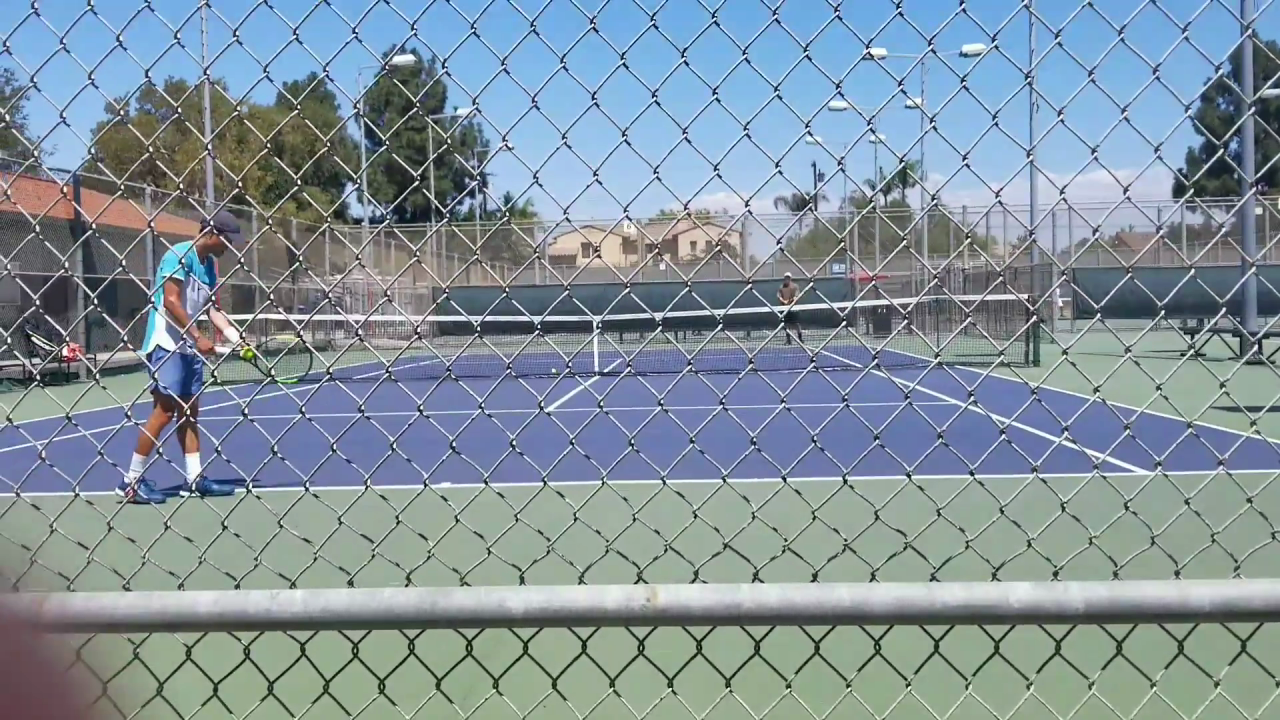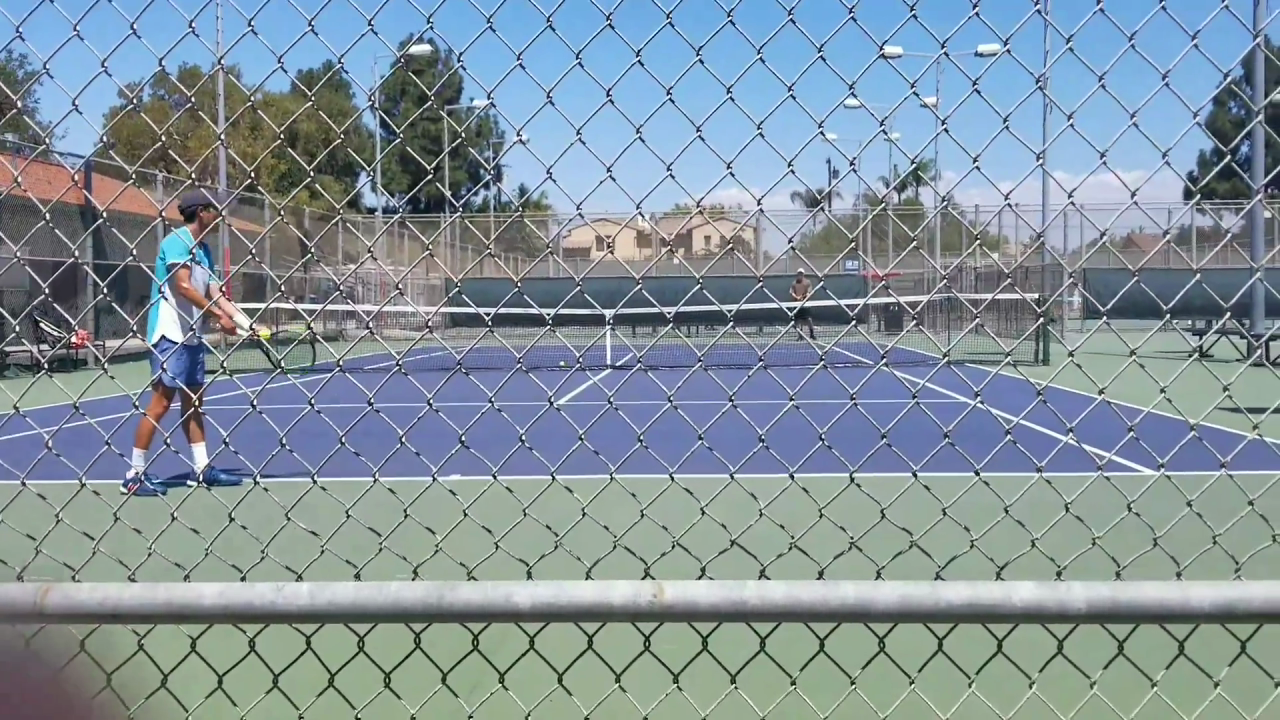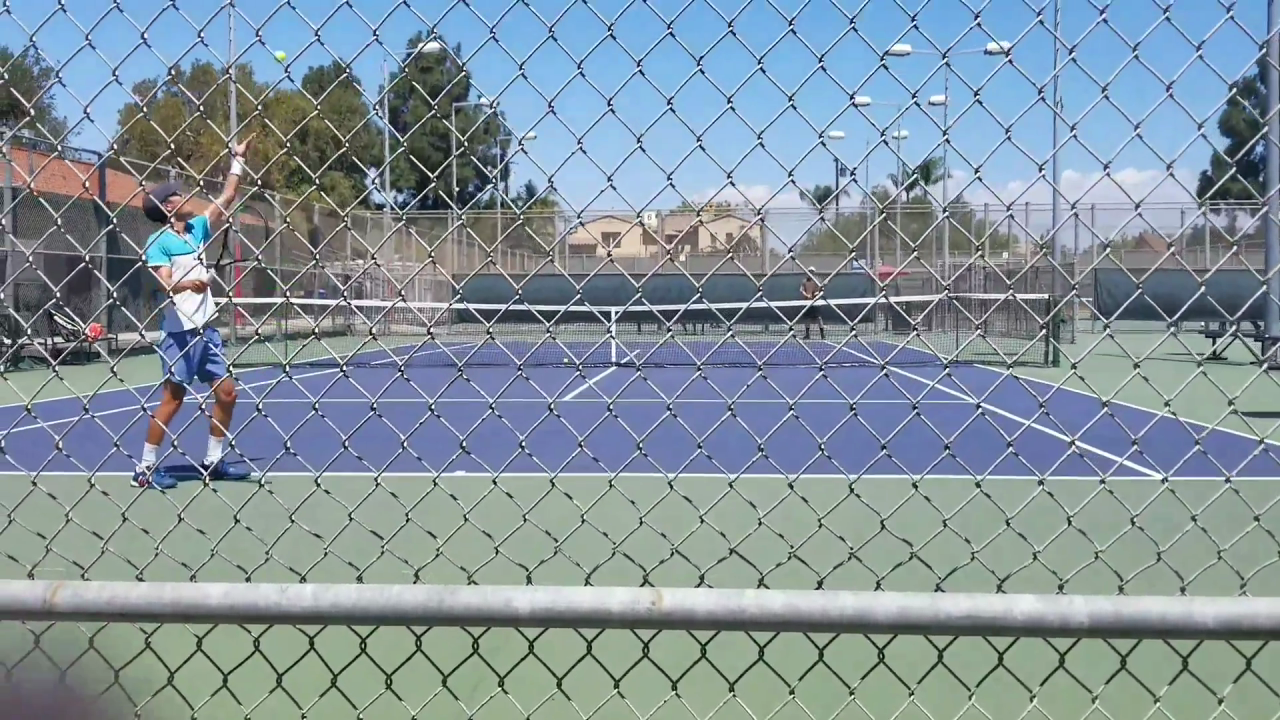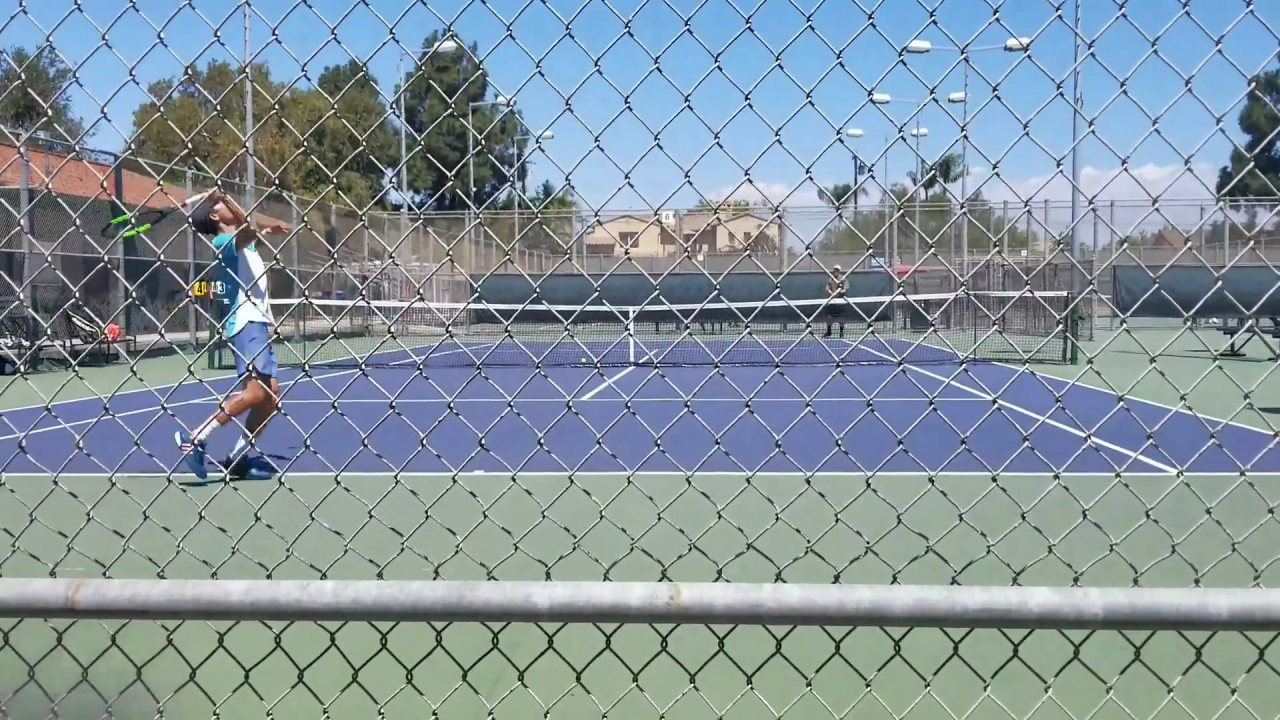
dt=0.5s
person 1, frame 1
left shoulder: (209, 264)
right shoulder: (179, 254)
left elbow: (211, 309)
right elbow: (171, 301)
left wrist: (236, 337)
right wrist: (198, 337)
left hip: (190, 347)
right hip: (166, 345)
left knee: (189, 413)
right knee: (164, 411)
left ankle: (194, 479)
right ankle: (131, 480)
person 1, frame 2
left shoulder: (203, 250)
right shoulder: (177, 240)
left elbow: (216, 295)
right elbow: (183, 286)
left wrist: (247, 324)
right wrist: (219, 316)
left hip: (192, 336)
right hip: (169, 335)
left knee: (193, 403)
right knee: (161, 402)
left ankle: (201, 469)
right ankle: (134, 474)
person 1, frame 3
left shoulder: (198, 230)
right shoulder: (159, 242)
left elbow: (228, 196)
right elbow: (166, 284)
left wrist: (238, 158)
right wrist: (189, 283)
left hip: (206, 330)
right hip: (180, 333)
left knee: (227, 392)
right knee: (174, 399)
left ankle: (214, 462)
right ankle: (145, 468)
person 1, frame 4
left shoulder: (244, 236)
right shoulder: (224, 241)
left elbow: (253, 229)
right elbow: (246, 227)
left wrist: (271, 228)
right wrist: (223, 198)
left hip: (257, 323)
right hip: (246, 323)
left knee: (272, 396)
right knee: (255, 393)
left ankle: (239, 457)
right ankle: (194, 439)
